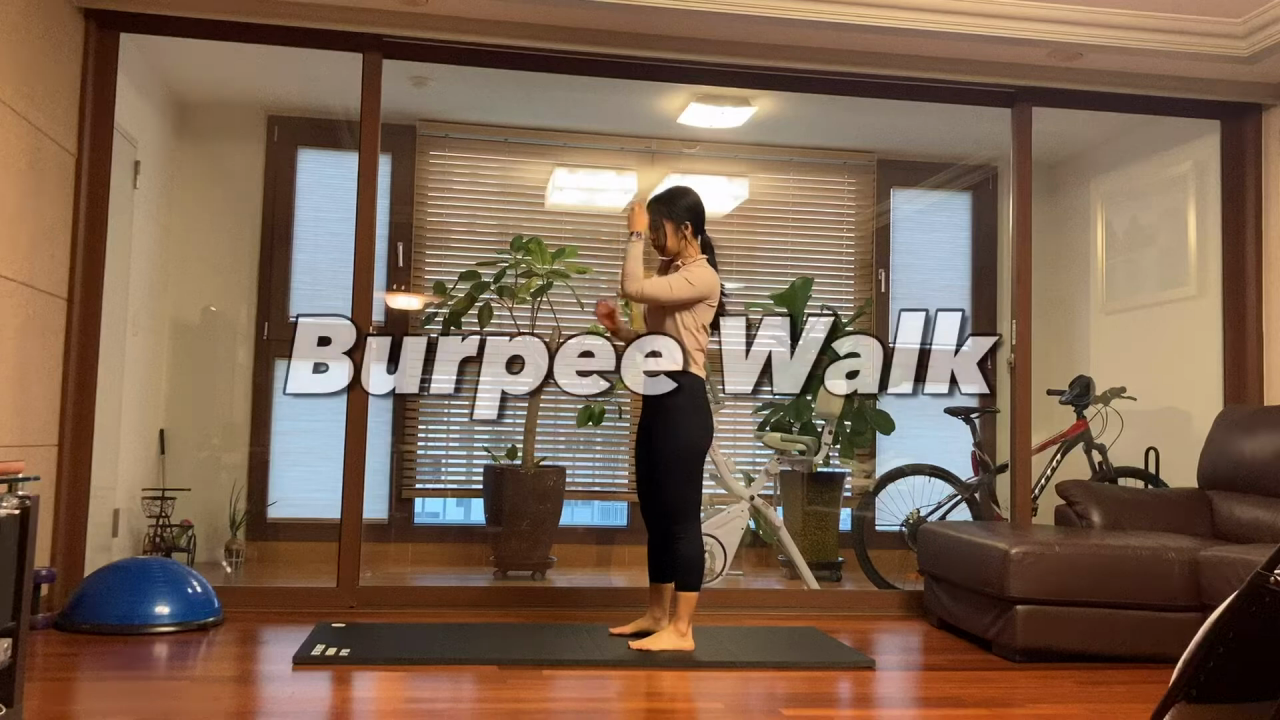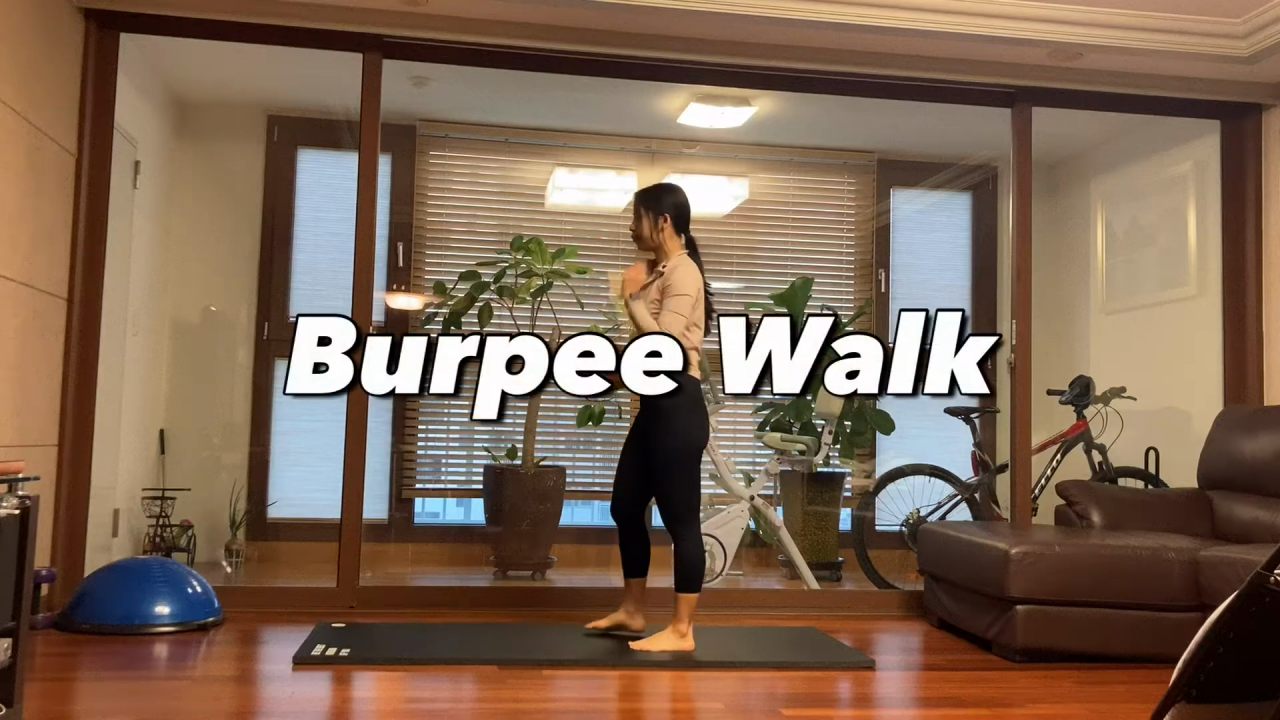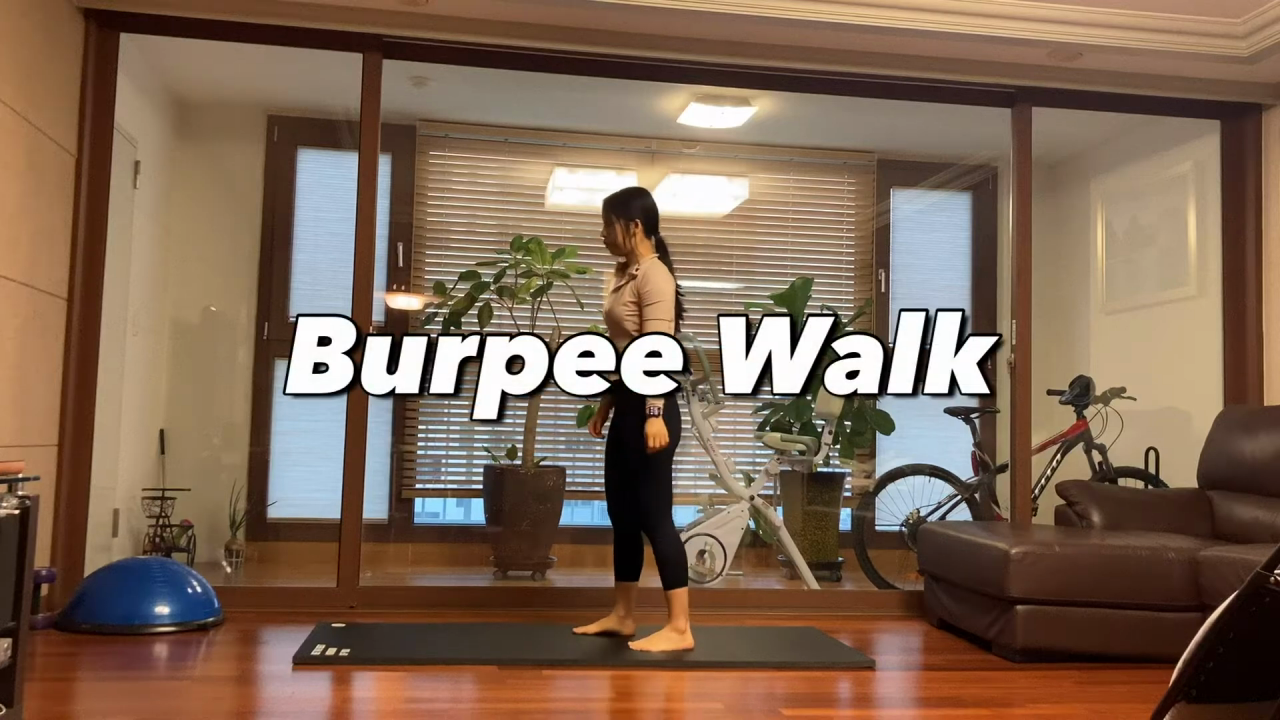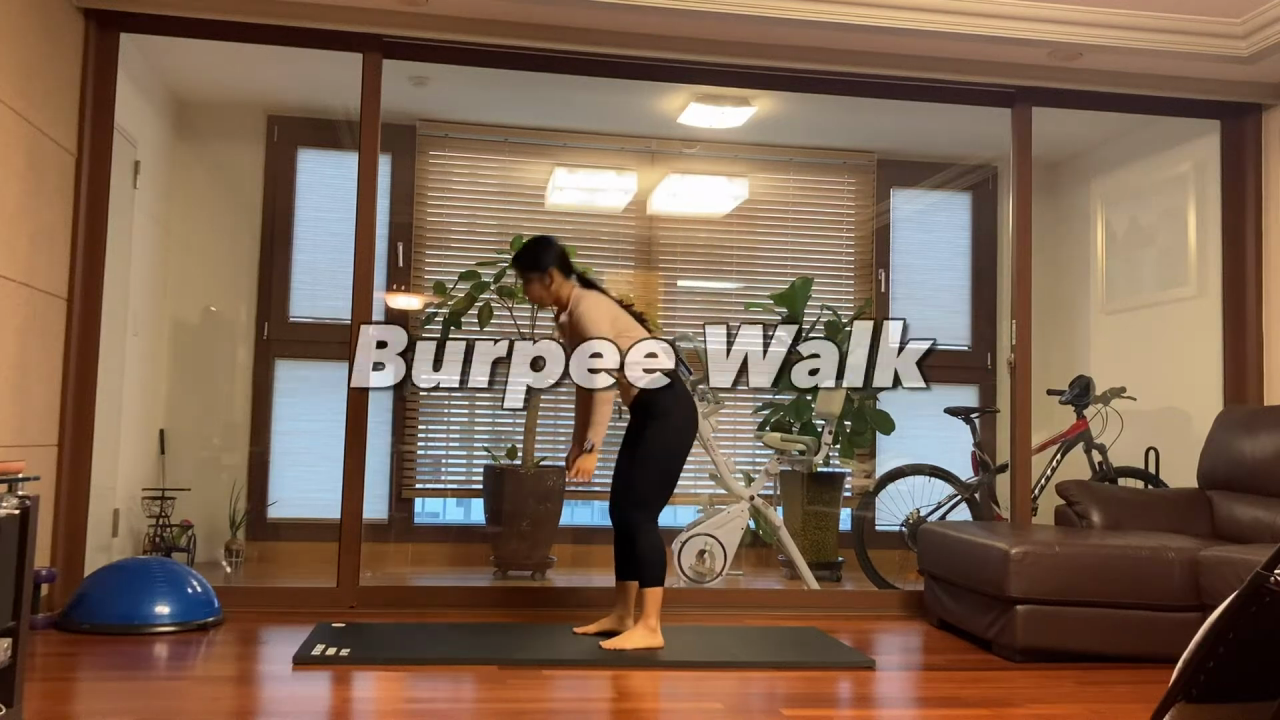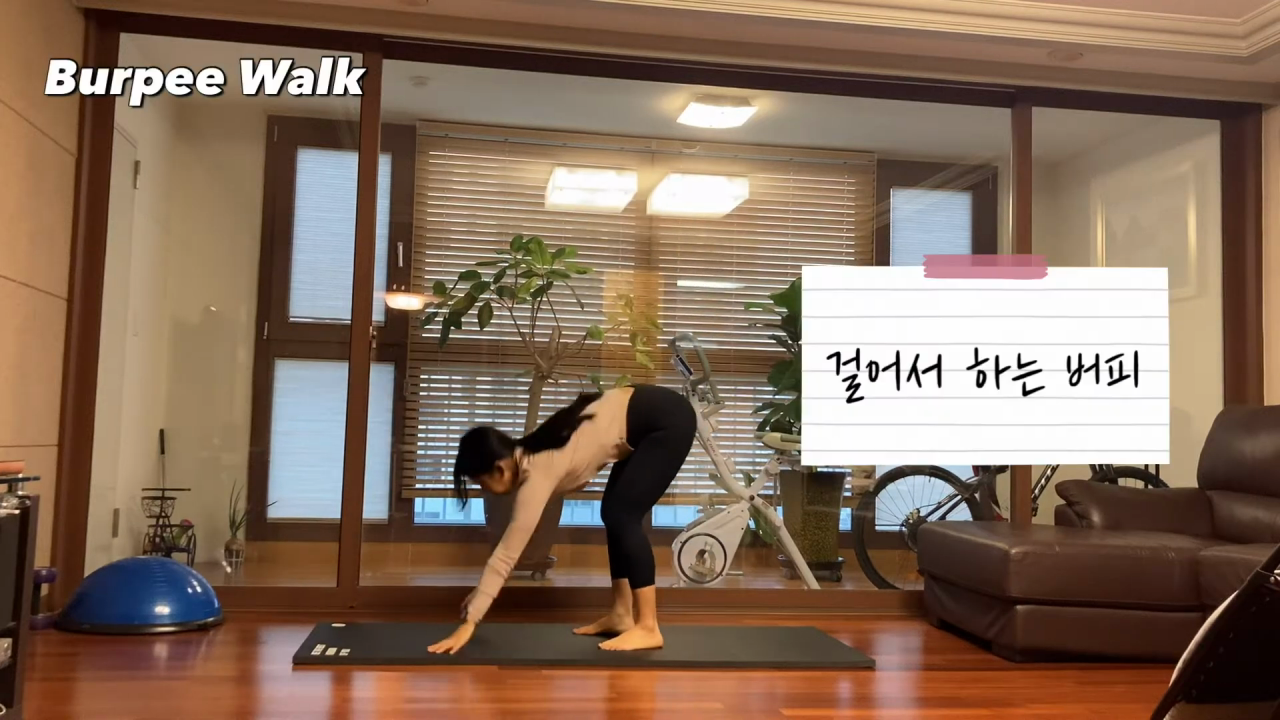
dt=0.5s
person 1, frame 1
left shoulder: (701, 276)
right shoulder: (670, 275)
left elbow: (632, 288)
left wrist: (636, 236)
right wrist: (619, 328)
left hip: (683, 403)
right hip: (657, 402)
left knee: (680, 518)
right knee: (656, 516)
left ankle: (681, 629)
right ankle: (657, 615)
person 1, frame 2
left shoulder: (683, 274)
right shoulder: (658, 273)
left elbow: (665, 341)
left wrist: (632, 297)
left hip: (678, 406)
right hip: (653, 405)
left knee: (680, 519)
right knee: (625, 508)
left ankle: (681, 630)
right ankle: (631, 609)
person 1, frame 3
left shoulder: (654, 276)
right shoulder: (625, 275)
left wrist: (656, 415)
right wrist: (605, 406)
left hip: (648, 407)
right hip: (627, 406)
left knee: (654, 518)
right knee: (622, 514)
left ankle: (679, 628)
right ankle: (622, 615)
person 1, frame 4
left shoulder: (588, 308)
right shoulder: (568, 317)
left elbow: (607, 382)
right elbow: (586, 386)
left wrist: (591, 449)
right wrist: (578, 443)
left hip: (668, 410)
right hip: (647, 411)
left knee: (638, 513)
right knee: (622, 511)
left ankle: (649, 627)
right ankle: (623, 615)
person 1, frame 5
left shoulder: (537, 478)
right shoulder: (524, 466)
left elbow: (506, 555)
left wrist: (468, 624)
right wrist: (482, 592)
left hip: (667, 419)
right hip: (645, 416)
left knee: (622, 516)
right knee: (615, 514)
left ankle: (648, 628)
right ankle: (622, 615)
